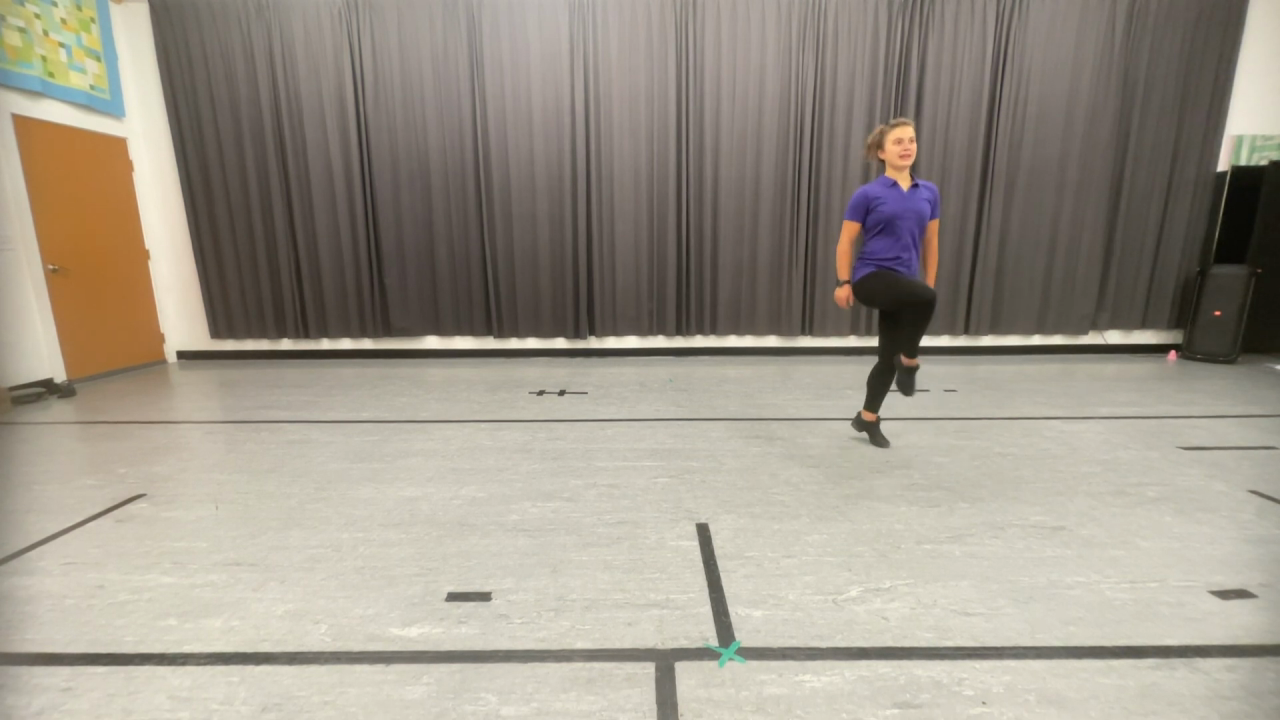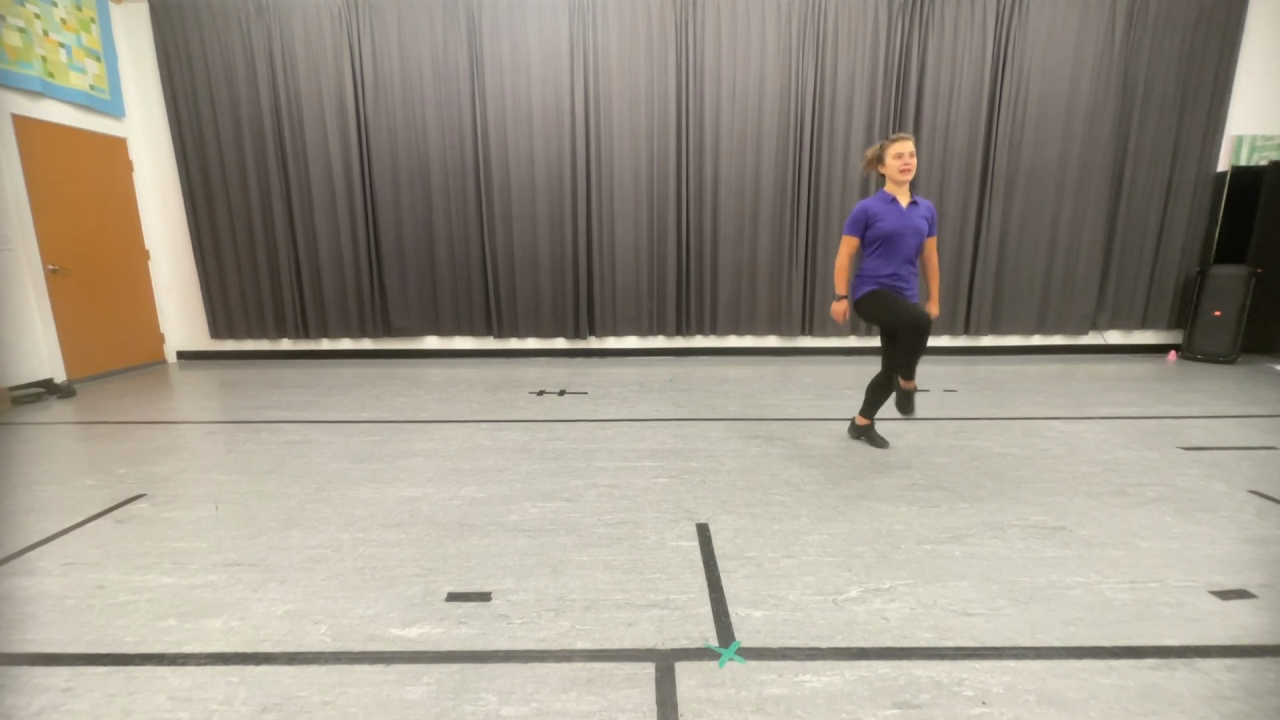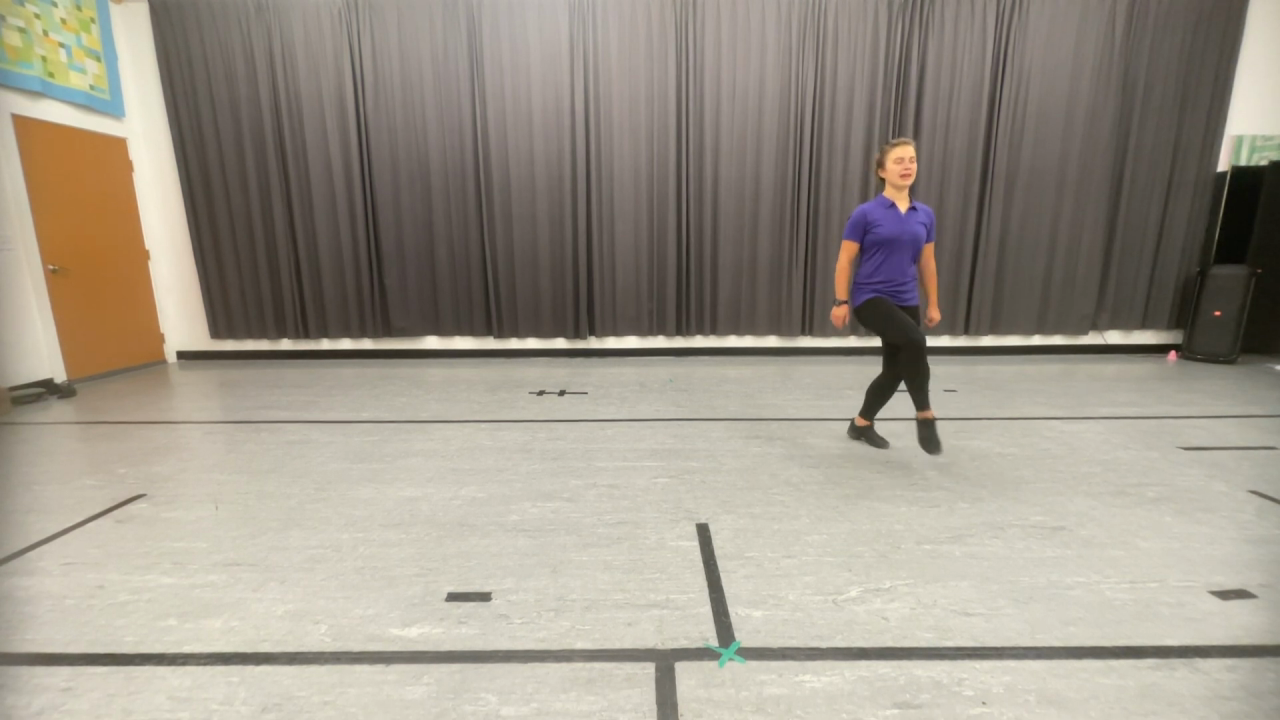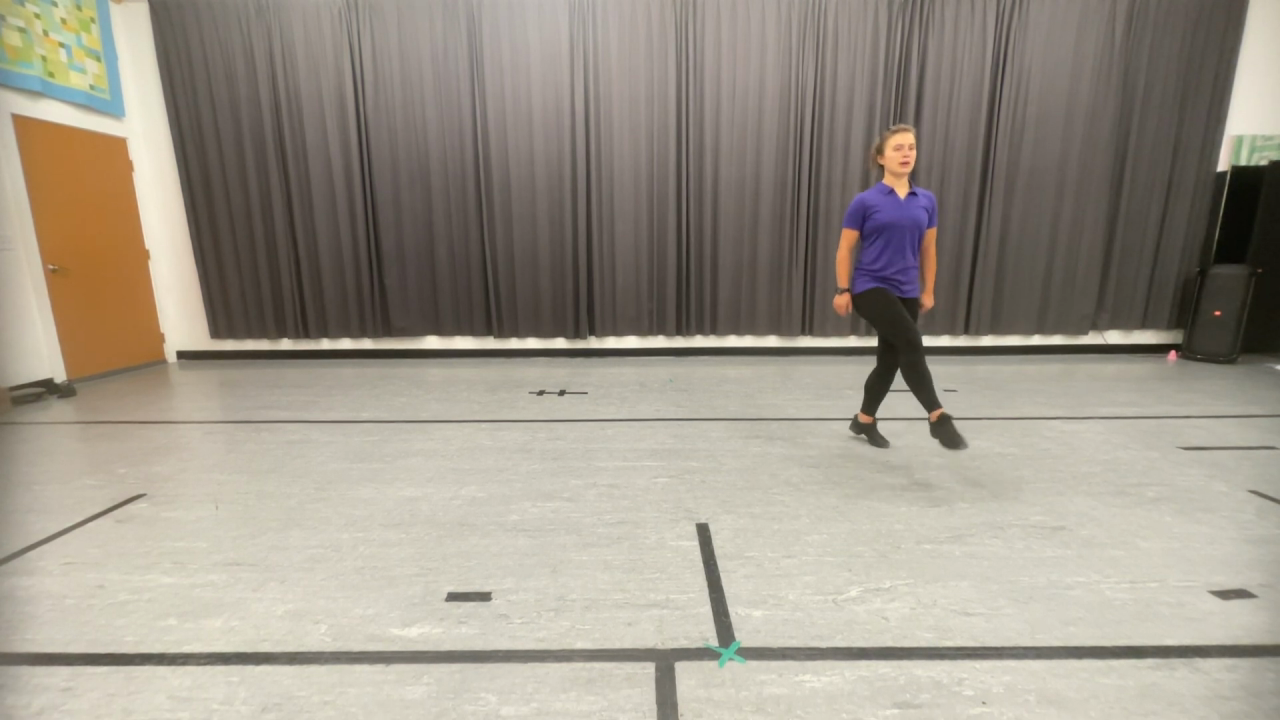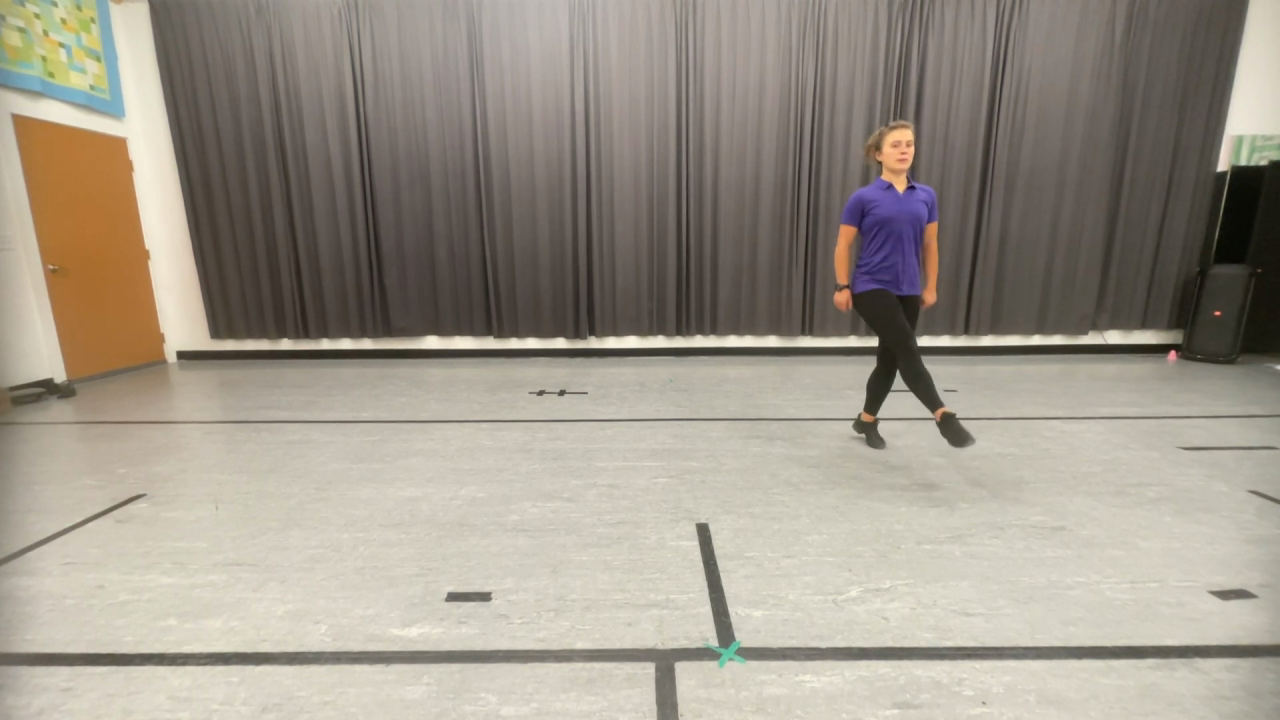
dt=0.1s
person 1, frame 1
left shoulder: (929, 192)
right shoulder: (867, 194)
left elbow: (930, 240)
right elbow: (846, 241)
left wrist: (929, 280)
right wrist: (843, 283)
left hip: (904, 279)
right hip: (871, 276)
left knee: (889, 353)
right knee: (921, 299)
left ankle: (868, 418)
right ankle: (909, 360)
person 1, frame 2
left shoulder: (926, 209)
right shoulder: (866, 209)
left elbow: (929, 258)
right elbow: (844, 256)
left wrist: (934, 299)
right wrist: (840, 297)
left hip: (903, 296)
right hip: (870, 293)
left knee: (892, 367)
right knee: (917, 322)
left ankle: (861, 423)
right ankle: (907, 382)
person 1, frame 3
left shoulder: (925, 215)
right shoulder: (865, 215)
left elbow: (927, 263)
right elbow: (844, 262)
left wrist: (932, 304)
right wrist: (841, 303)
left hip: (906, 303)
right hip: (871, 300)
left knee: (894, 370)
right knee: (914, 343)
left ankle: (862, 423)
right ankle: (924, 416)
person 1, frame 4
left shoulder: (926, 202)
right shoulder: (865, 201)
left elbow: (928, 249)
right elbow: (845, 249)
left wrist: (928, 291)
right wrist: (842, 290)
left hip: (906, 292)
right hip: (871, 288)
left knee: (889, 361)
right knee: (910, 342)
left ankle: (864, 421)
right ankle: (938, 417)
person 1, frame 5
left shoulder: (925, 196)
right shoulder: (863, 197)
left elbow: (929, 245)
right elbow: (843, 246)
left wrist: (930, 287)
right wrist: (841, 287)
left hip: (907, 289)
right hip: (871, 287)
left knee: (891, 356)
right knee: (905, 349)
left ankle: (866, 420)
right ankle: (943, 416)
